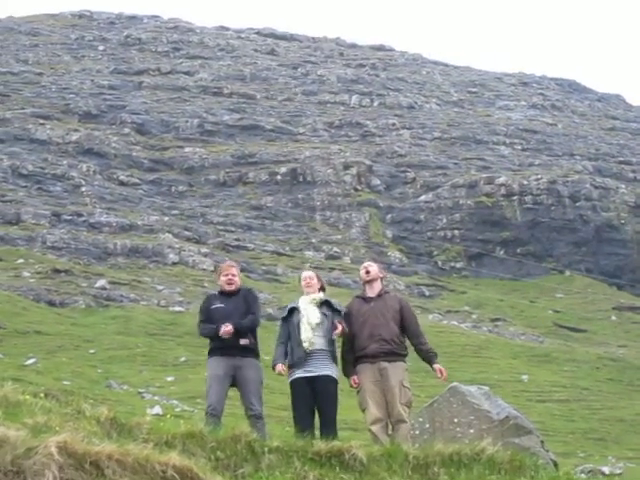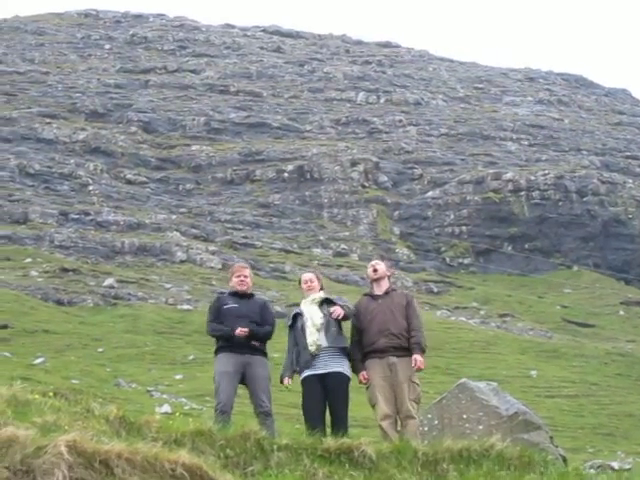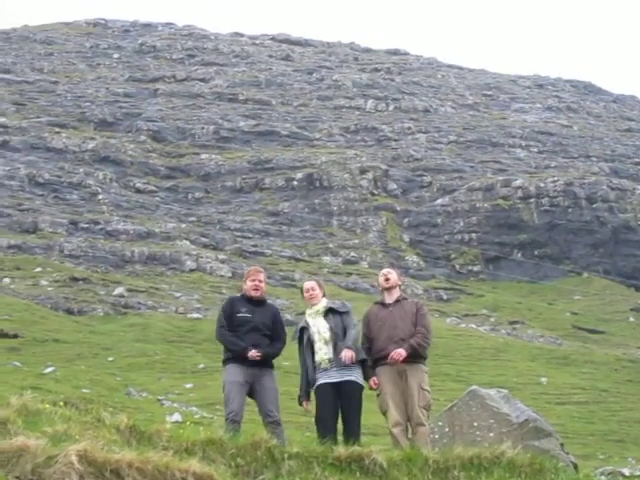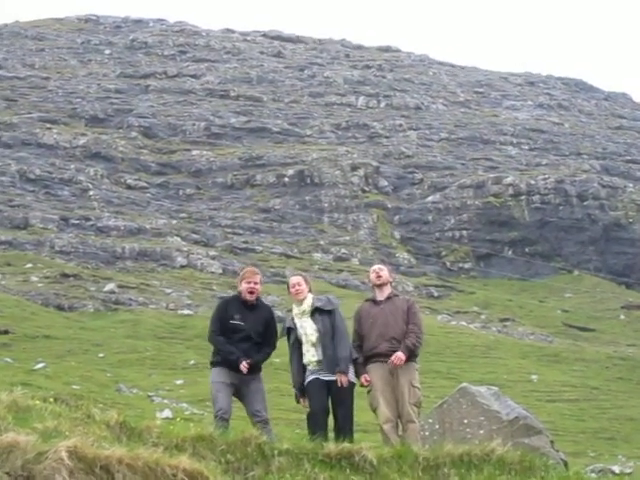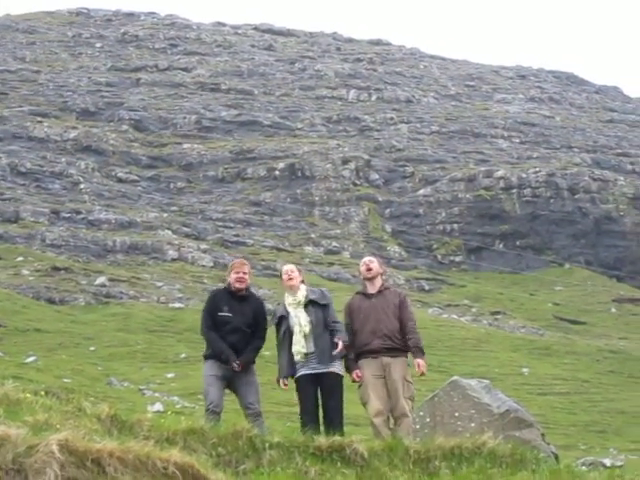
dt=0.2s
person 1, frame 1
left shoulder: (397, 301)
right shoulder: (352, 307)
left elbow: (415, 333)
right elbow: (347, 342)
left wrist: (432, 359)
right wrist: (350, 371)
left hip: (395, 364)
right hip: (366, 366)
left knee: (400, 415)
right knee: (375, 418)
person 1, frame 2
left shoulder: (405, 298)
right shoulder: (361, 305)
left elbow: (416, 327)
right elbow: (355, 339)
left wrist: (418, 351)
right wrist: (358, 367)
left hip: (403, 360)
right hip: (375, 362)
left knee: (408, 410)
right knee: (384, 413)
person 1, frame 3
left shoulder: (415, 306)
right shoulder: (371, 313)
left elbow: (424, 334)
right elbow: (366, 346)
left wrist: (406, 349)
right wrist: (370, 373)
left hip: (414, 366)
right hip: (385, 369)
left knee: (419, 418)
right knee: (395, 421)
person 1, frame 4
left shoulder: (406, 303)
right shoulder: (363, 310)
left elbow: (416, 332)
right elbow: (357, 344)
left wrist: (405, 351)
right wrist: (360, 370)
left hip: (404, 365)
right hip: (376, 366)
left knee: (409, 415)
right knee: (385, 418)
person 1, frame 5
left shoulder: (398, 296)
right shoulder: (353, 303)
left elbow: (409, 327)
right elbow: (348, 338)
left wrist: (418, 354)
right wrist: (351, 366)
left hip: (396, 359)
right hip: (368, 362)
left knee: (402, 410)
right knee: (376, 412)
person 2, frame 1
left shoulder: (248, 295)
right shoulder: (210, 300)
left elbow: (254, 319)
right elbow: (202, 327)
left wrist: (235, 328)
right wrist: (218, 330)
left hip: (248, 358)
right hip: (219, 358)
left knee: (254, 410)
right knee: (213, 408)
person 2, frame 2
left shoulder: (260, 303)
right shoulder: (221, 300)
left elbow: (269, 328)
right elbow: (211, 327)
left wrist: (250, 332)
right wrist: (233, 332)
left hip: (257, 357)
right hip: (228, 355)
left knee: (264, 408)
right knee: (223, 405)
person 2, frame 3
left shoulder: (272, 310)
right shoulder: (232, 303)
left elbow: (280, 341)
right elbow: (221, 333)
left wrist: (265, 354)
right wrist: (245, 351)
left hip: (264, 369)
right hip: (236, 366)
left knee: (273, 417)
right knee: (233, 415)
person 2, frame 4
left shoulder: (266, 311)
right shoulder: (226, 304)
left elbow: (270, 344)
right elbow: (214, 336)
left wrist: (253, 362)
right wrist: (237, 359)
left hip: (251, 373)
right hip: (223, 369)
left knee: (260, 417)
right knee: (222, 413)
person 2, frame 5
left shoulder: (256, 303)
right shoulder: (216, 296)
left elbow: (260, 336)
right elbow: (207, 330)
left wrist: (244, 359)
right wrist: (228, 355)
left hip: (244, 366)
right hip: (215, 362)
left knee: (253, 409)
right knee: (213, 406)
person 3, frame 1
left shoulder: (330, 306)
right shoulder: (292, 310)
left elbow: (339, 323)
right elbow: (282, 341)
left wrist: (341, 327)
right wrist: (279, 361)
left hip: (325, 365)
right hip: (300, 368)
left knee: (328, 414)
right knee: (302, 417)
person 3, frame 2
left shoulder: (333, 302)
right shoulder: (298, 314)
left elbow: (348, 310)
right elbow: (293, 346)
left wrist: (342, 310)
right wrist: (287, 372)
left hip: (335, 362)
right hip: (310, 366)
left knee: (339, 411)
right knee: (312, 412)
person 3, frame 3
left shoulder: (340, 308)
right shoulder: (304, 325)
left elbow: (352, 328)
right elbow: (305, 360)
left wrist: (349, 347)
right wrist: (304, 392)
left hip: (348, 371)
right hip: (323, 375)
left knee: (351, 420)
right knee: (325, 418)
person 3, frame 4
left shoulder: (327, 304)
right shoulder: (292, 322)
left elbow: (341, 335)
right elbow: (295, 357)
left wrist: (343, 367)
right wrist: (299, 389)
left hip: (338, 370)
right hip: (314, 373)
left knee: (343, 418)
right knee: (317, 413)
person 3, frame 5
left shoulder: (319, 297)
right shoulder: (282, 311)
left elbow: (333, 322)
right elbow: (282, 344)
left wrist: (341, 338)
right wrist: (283, 374)
left hip: (328, 361)
right hip: (303, 366)
left knee: (333, 410)
right knee: (308, 413)
